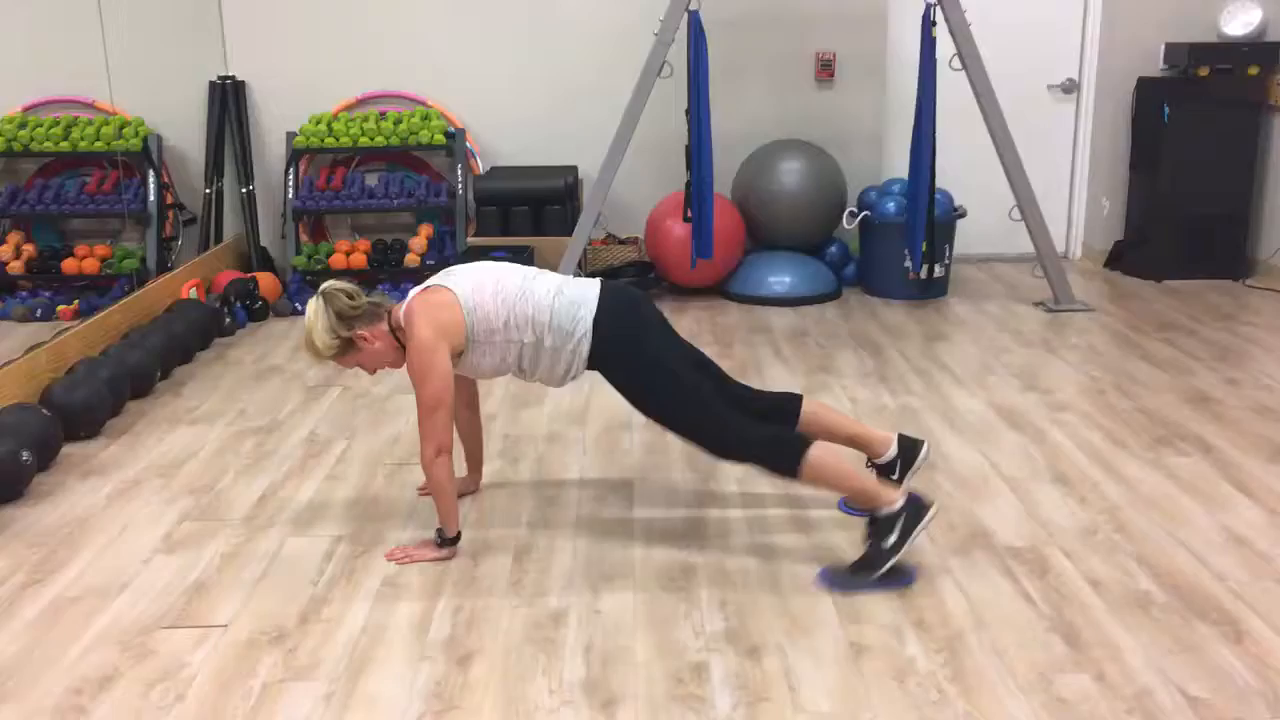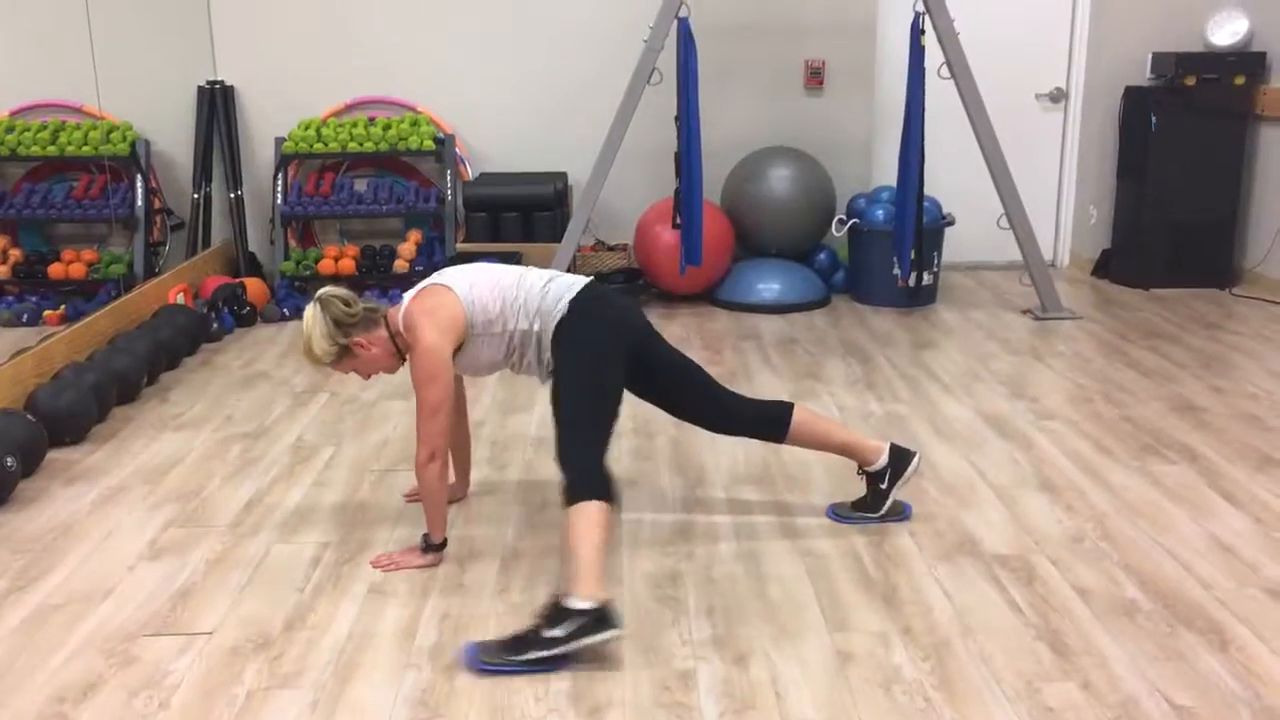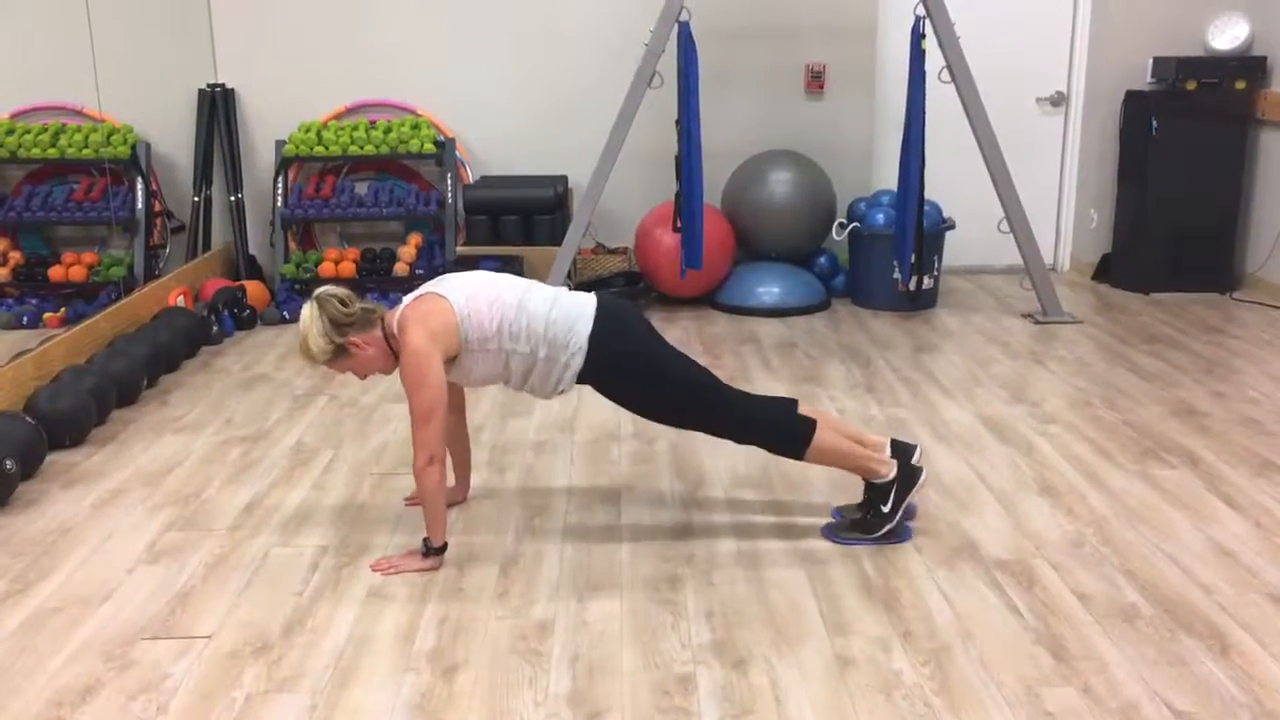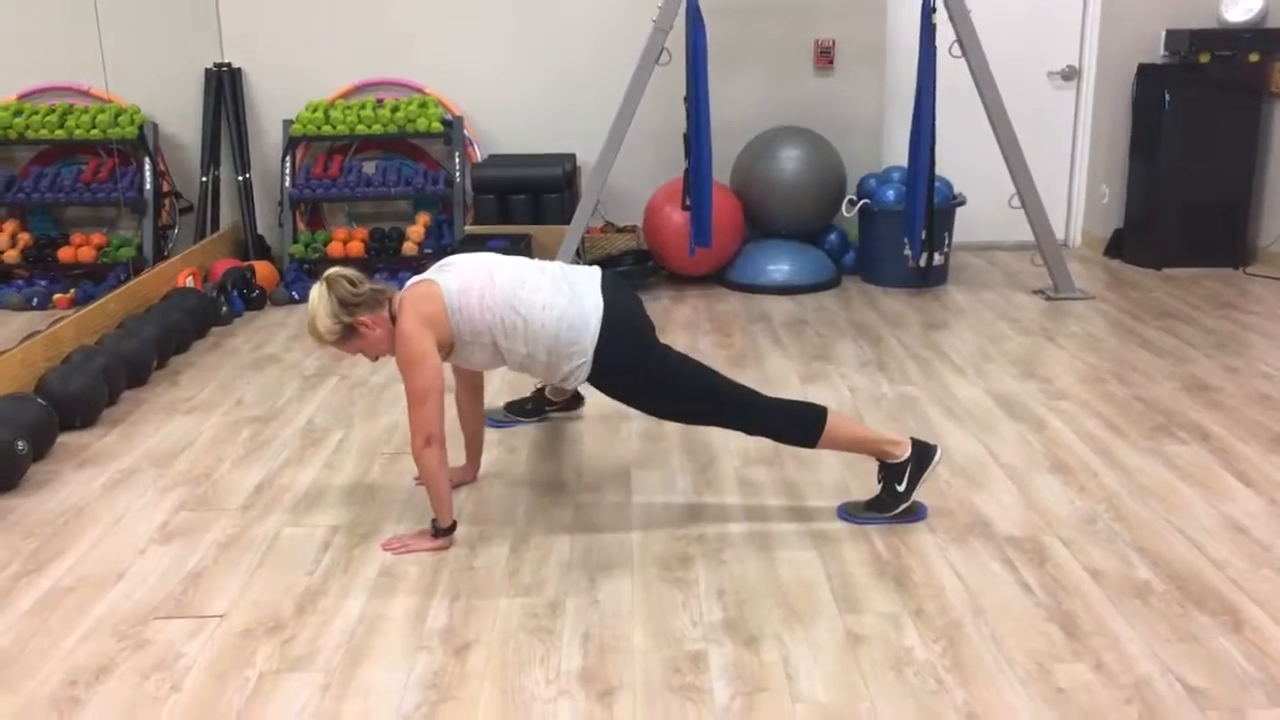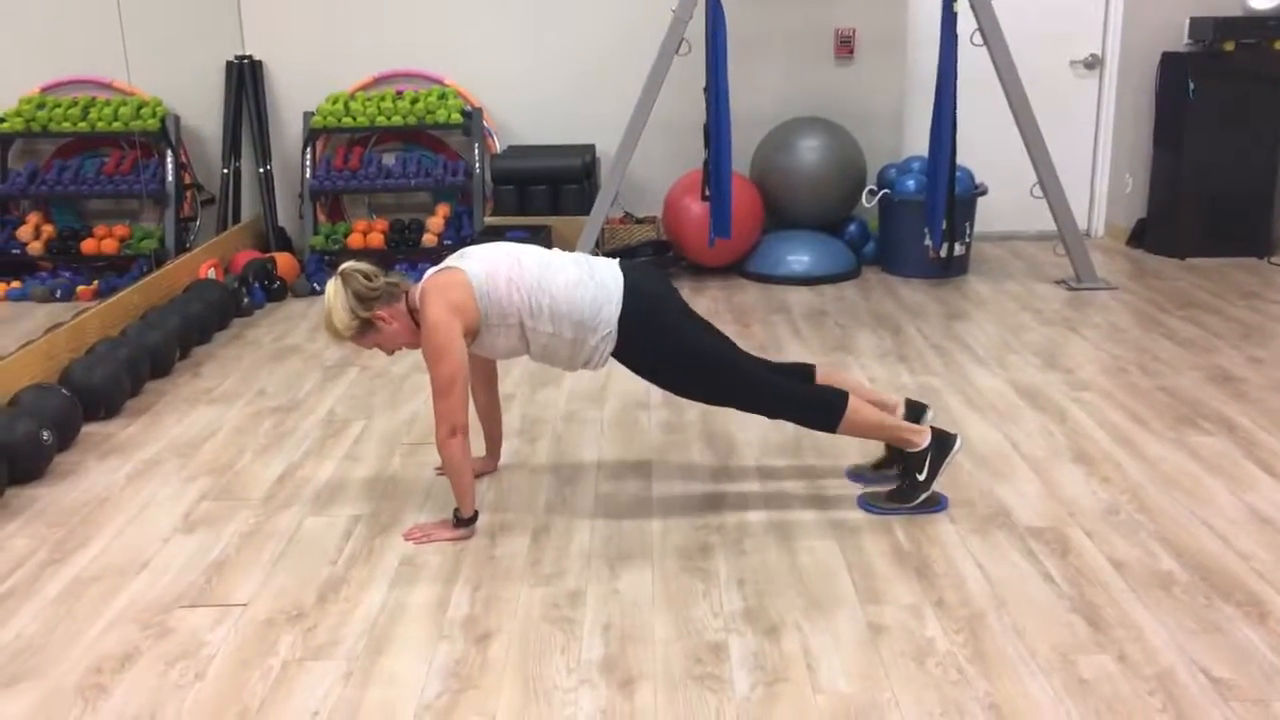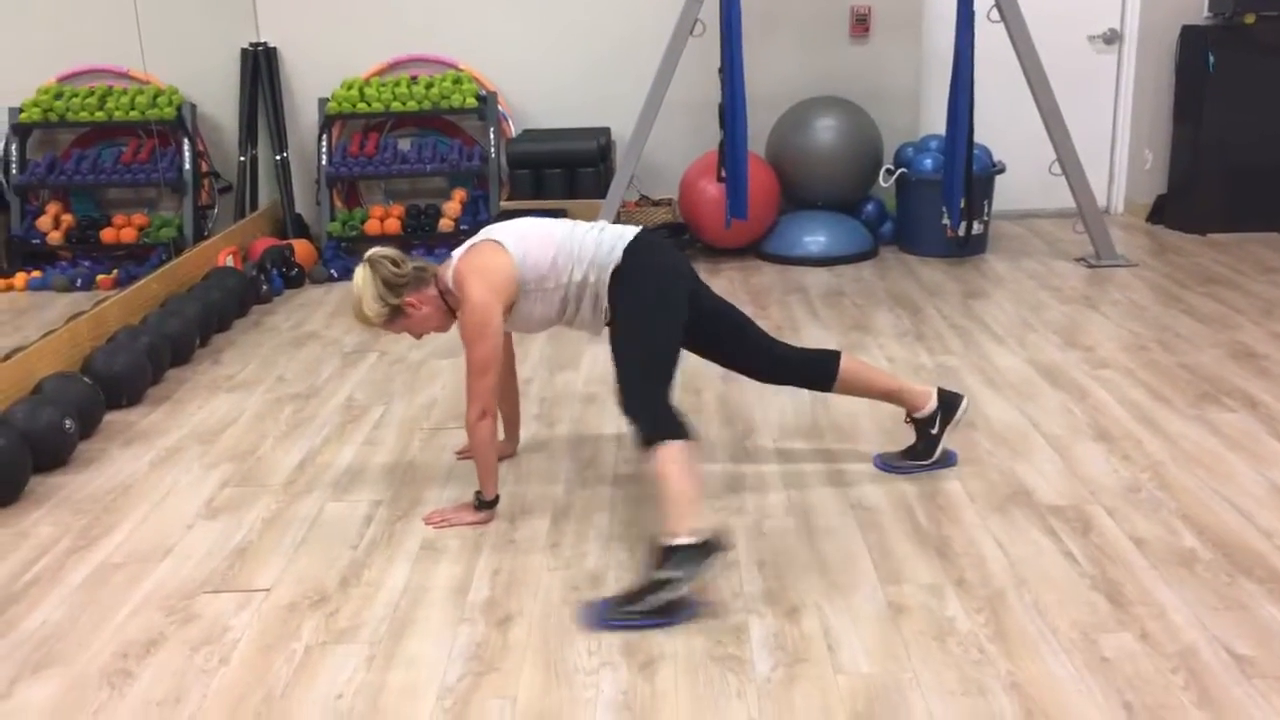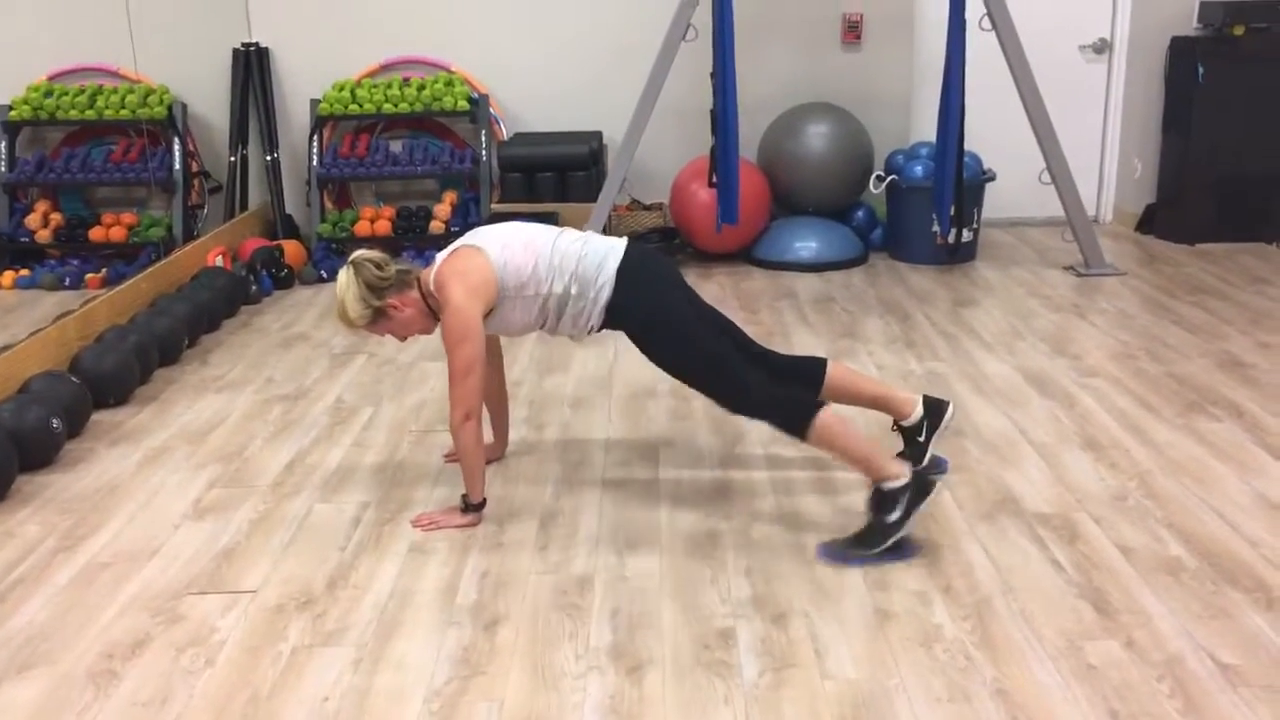
dt=0.7s
person 1, frame 1
left shoulder: (420, 330)
right shoulder: (430, 310)
left elbow: (434, 447)
right elbow: (464, 399)
left wrist: (444, 539)
right wrist: (472, 476)
left hip: (609, 329)
right hip: (610, 316)
left knee: (724, 430)
right knee: (738, 403)
left ankle: (892, 503)
right ankle: (889, 450)
person 1, frame 2
left shoulder: (424, 330)
right shoulder: (415, 316)
left elbow: (430, 448)
right elbow: (455, 411)
left wrist: (432, 544)
right wrist: (459, 483)
left hip: (585, 322)
right hip: (598, 316)
left knee: (581, 460)
right knee: (725, 411)
left ankle: (583, 607)
right ankle: (880, 457)
person 1, frame 3
left shoulder: (416, 337)
right shoulder: (422, 317)
left elbow: (426, 454)
right elbow: (453, 410)
left wrist: (432, 548)
right wrist: (461, 487)
left hip: (600, 344)
right hip: (600, 325)
left knee: (731, 417)
right knee: (731, 407)
left ankle: (886, 473)
right ankle: (882, 447)
person 1, frame 4
left shoulder: (412, 323)
right shoulder: (431, 294)
left elbow: (426, 439)
right elbow: (469, 379)
left wrist: (441, 527)
right wrist: (470, 466)
left hip: (601, 343)
right hip: (599, 298)
left knee: (737, 409)
left ankle: (900, 453)
right ankle: (558, 390)
person 1, frame 5
left shoulder: (436, 312)
right shoulder: (449, 290)
left elbow: (450, 427)
right elbow: (483, 377)
left wrist: (463, 518)
right wrist: (492, 457)
left hip: (626, 319)
right hip: (627, 291)
left knee: (760, 393)
right knee: (753, 373)
left ankle: (918, 440)
right ankle: (896, 406)
person 1, frame 6
left shoulder: (474, 287)
right shoulder: (465, 274)
left elbow: (480, 406)
right elbow: (502, 366)
left wrist: (484, 499)
right wrist: (509, 440)
left hip: (639, 271)
right hip: (644, 270)
left knee: (644, 405)
right knee: (773, 361)
left ankle: (686, 542)
right ankle: (927, 402)
person 1, frame 7
left shoulder: (455, 290)
right shoulder: (453, 276)
left elbow: (465, 410)
right elbow: (491, 365)
left wrist: (472, 503)
right wrist: (499, 443)
left hip: (629, 286)
right hip: (627, 277)
left knee: (744, 387)
right knee: (758, 367)
left ankle: (896, 479)
right ankle: (914, 411)
